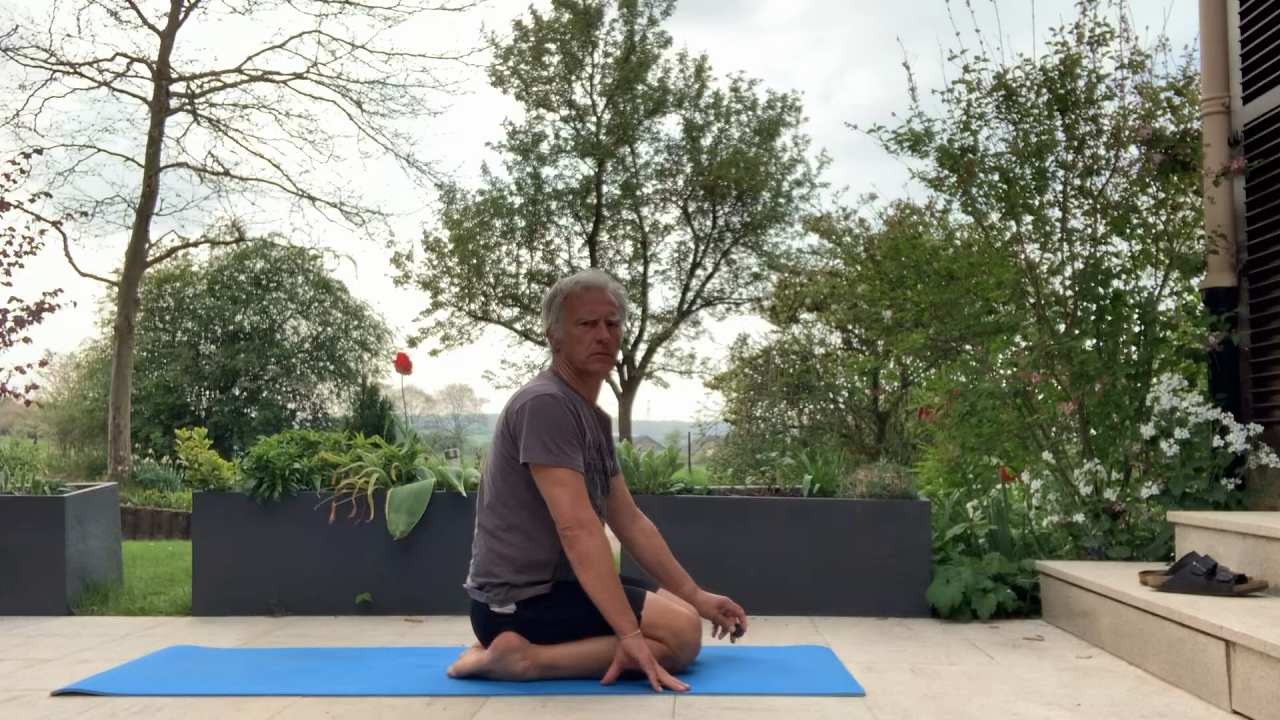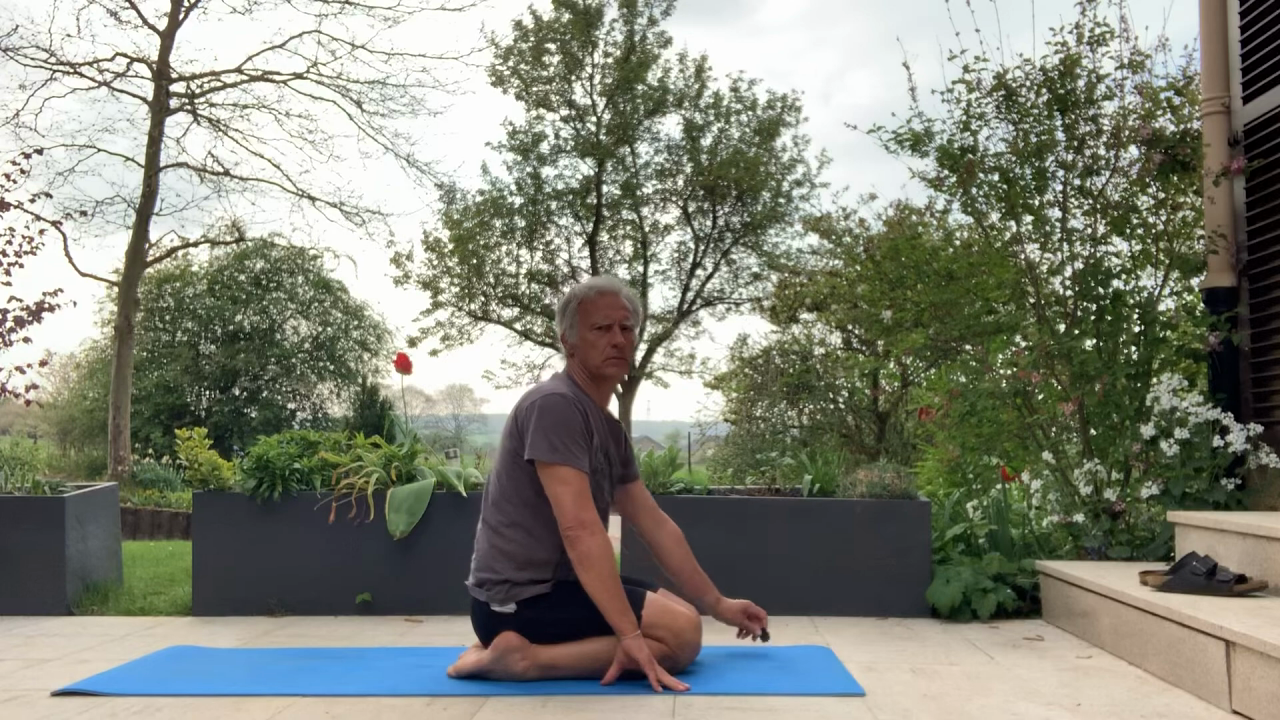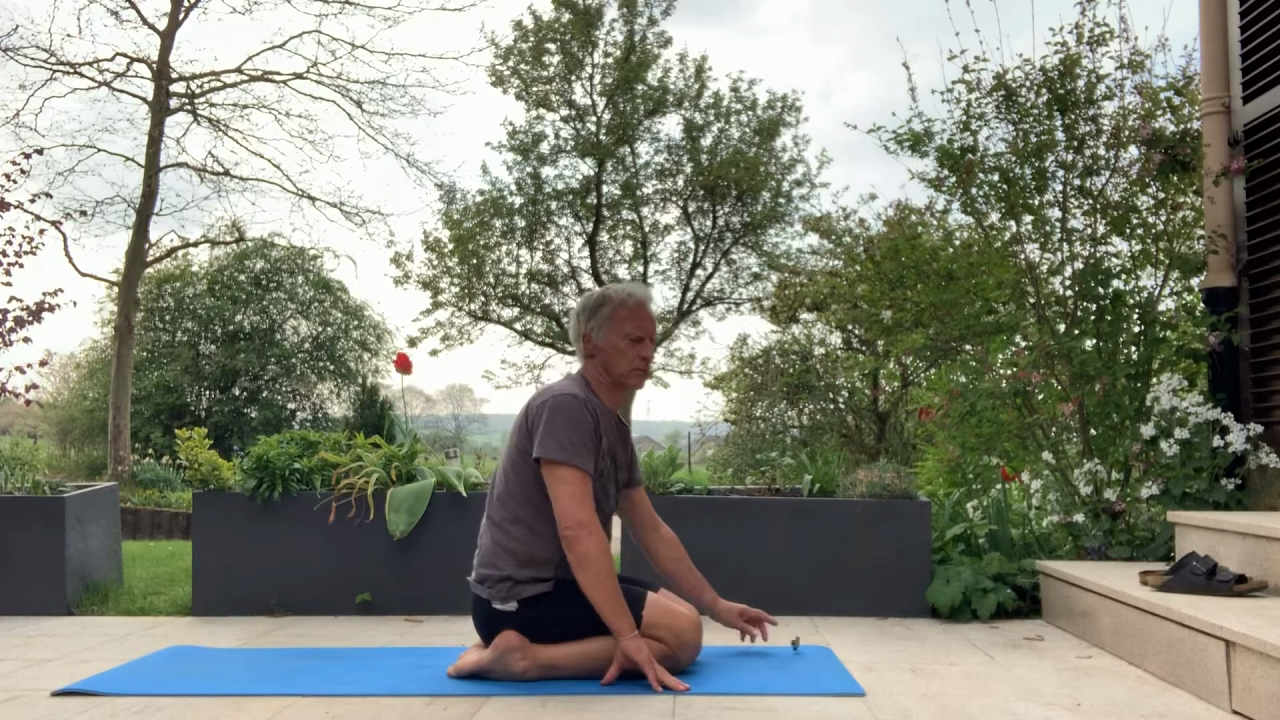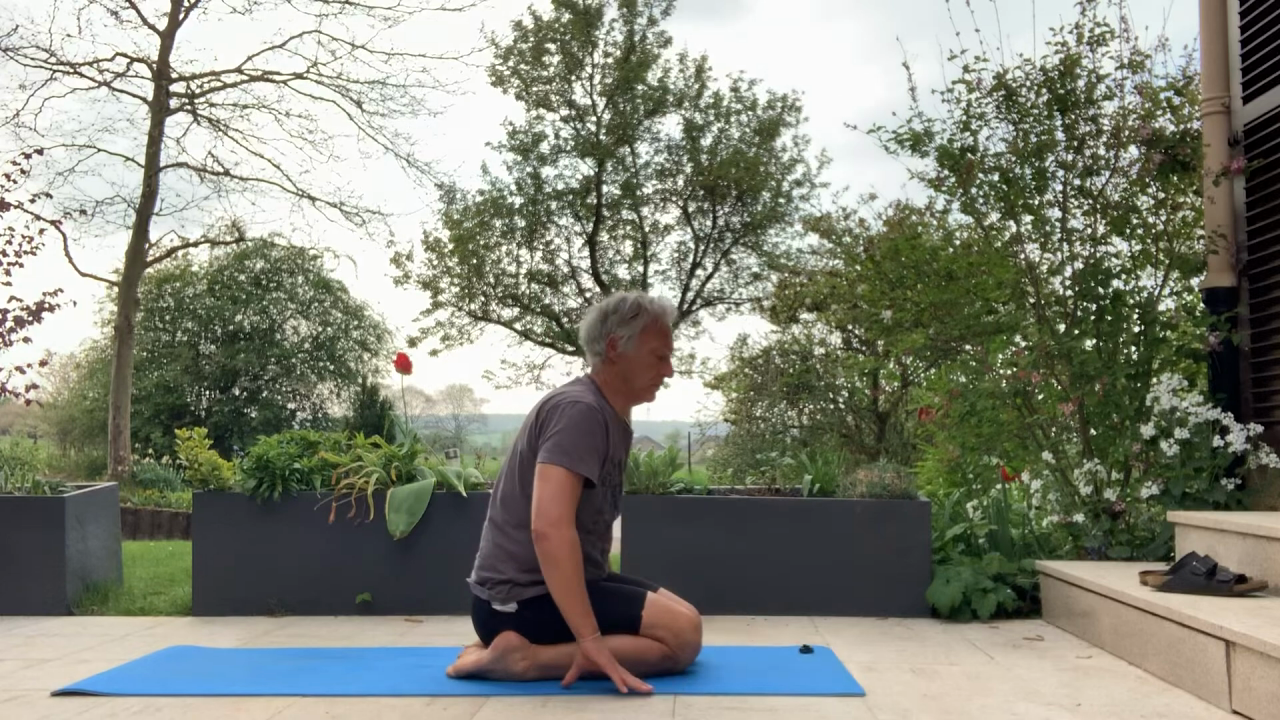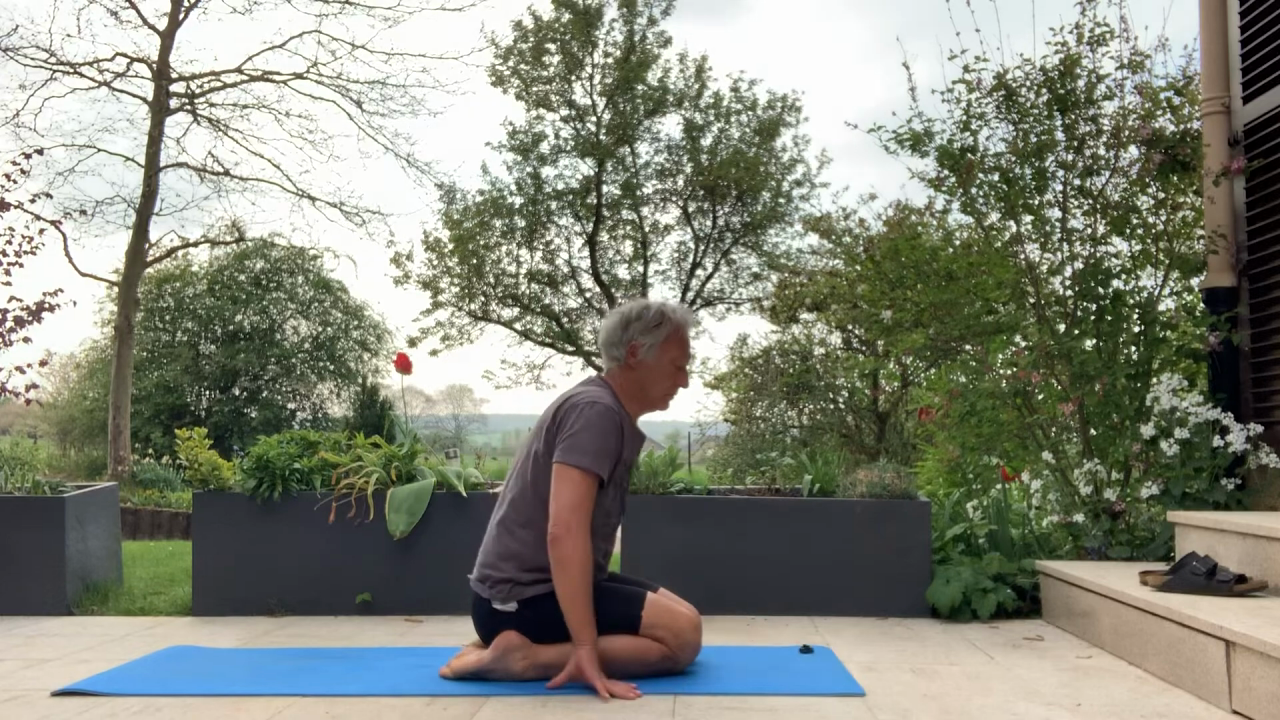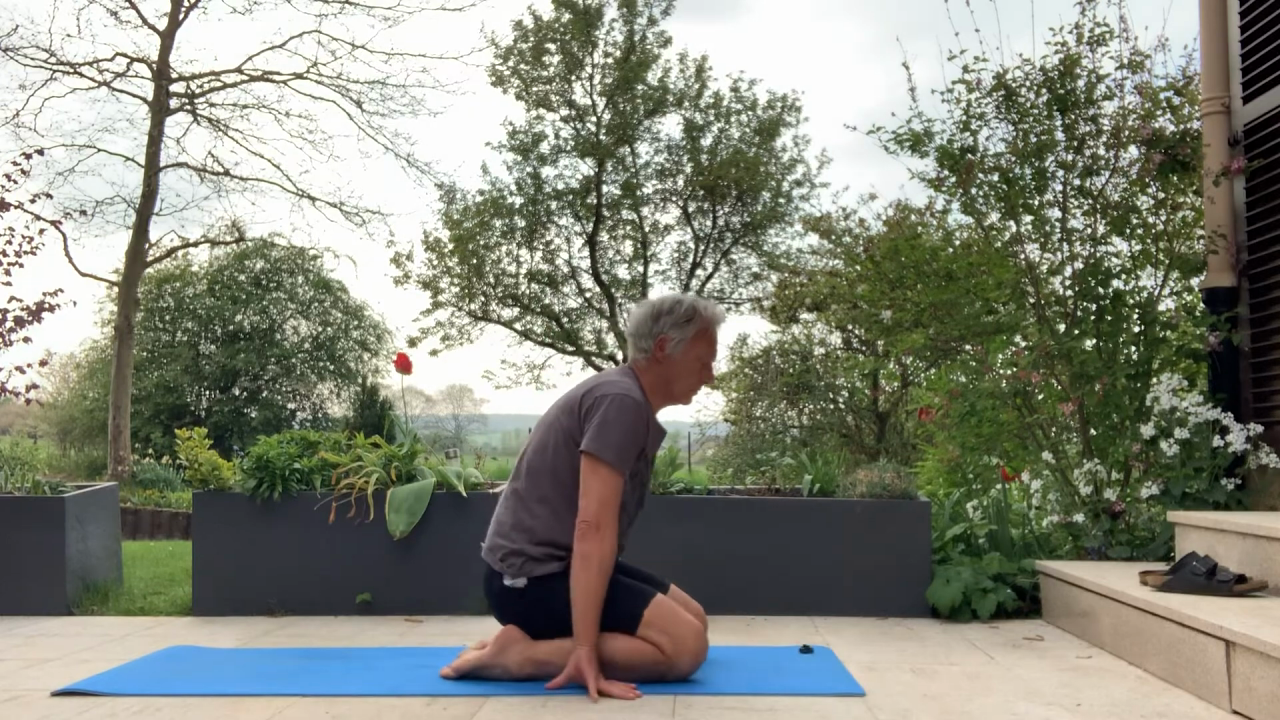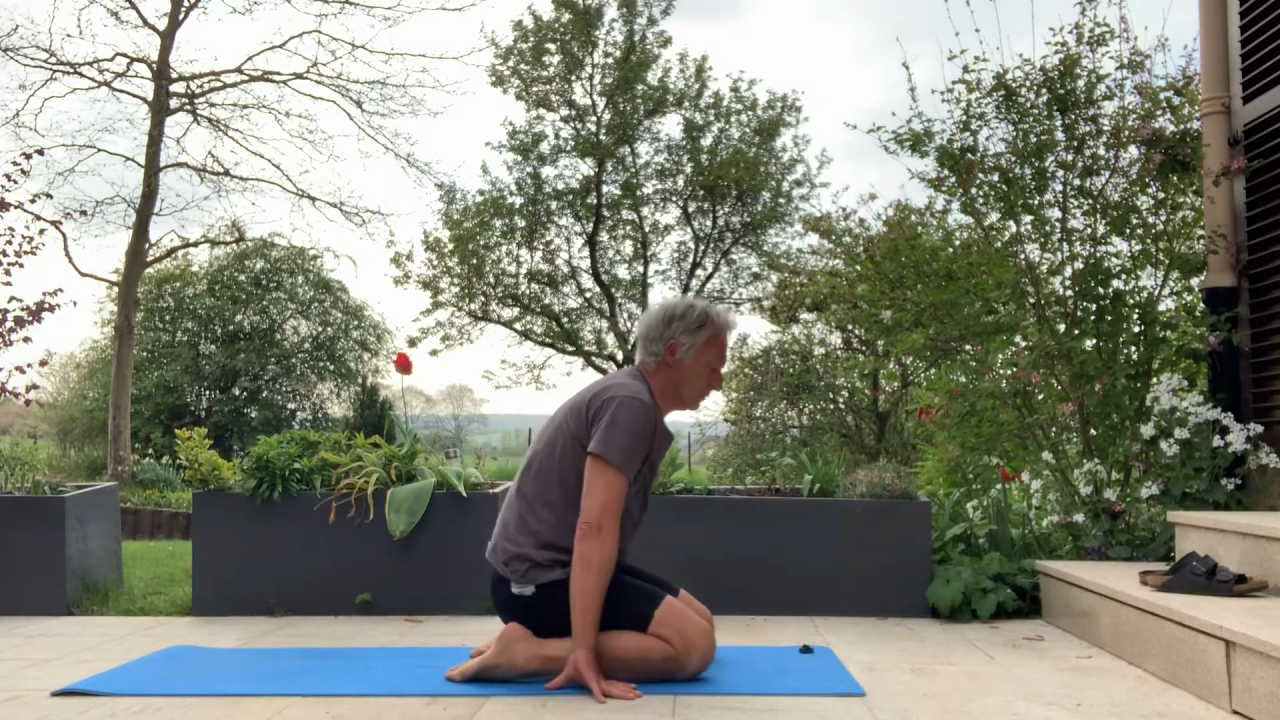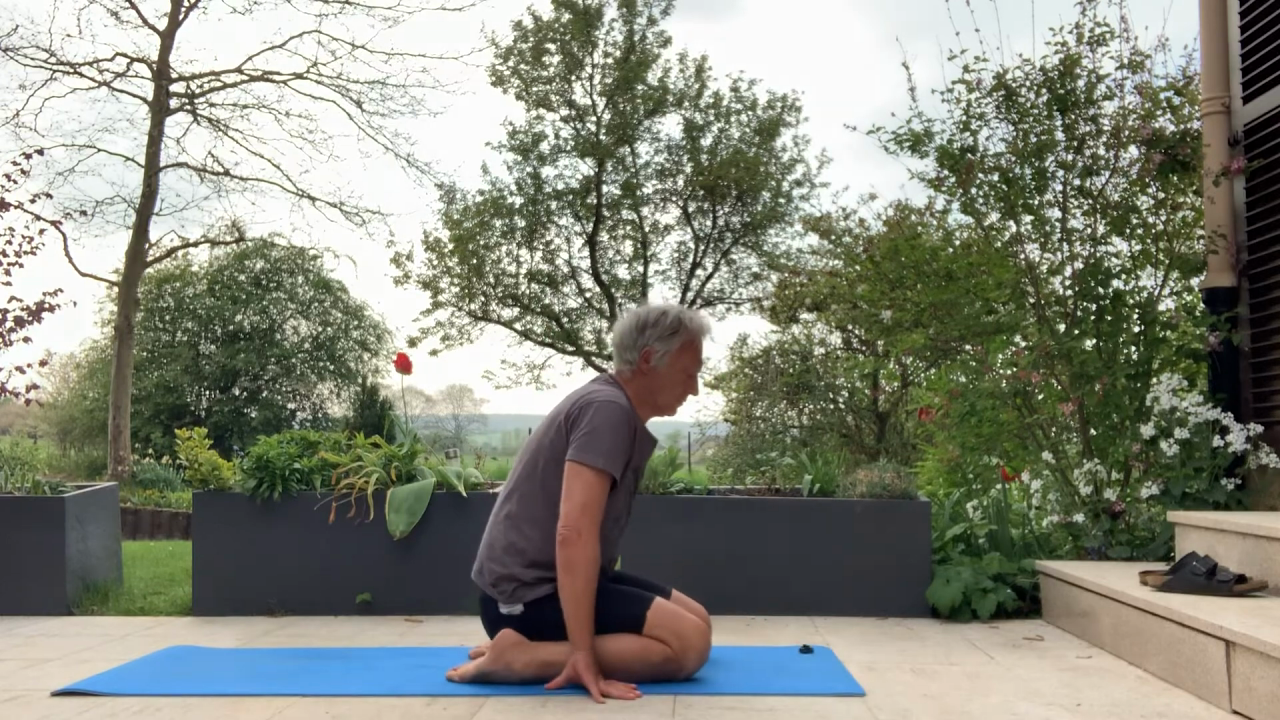
dt=0.3s
person 1, frame 1
left shoulder: (593, 418)
right shoulder: (545, 404)
left elbow: (630, 520)
right elbow: (578, 531)
left wrist: (694, 595)
right wrist: (630, 633)
left hip: (551, 584)
right hip: (520, 600)
left knee: (684, 613)
right knee: (681, 633)
left ankle: (529, 643)
right ankle: (523, 659)
person 1, frame 2
left shoulder: (609, 428)
right shoulder: (555, 405)
left elbow: (655, 524)
right elbow: (580, 530)
left wrist: (717, 604)
right wrist: (630, 635)
left hip: (551, 584)
right hip: (519, 598)
left knee: (684, 614)
right knee: (680, 633)
left ankle: (525, 643)
right ankle: (522, 656)
person 1, frame 3
left shoulder: (613, 426)
right shoulder: (568, 406)
left elbow: (650, 529)
right elbow: (578, 531)
left wrist: (716, 603)
right wrist: (627, 635)
left hip: (552, 584)
right hip: (521, 598)
left knee: (683, 615)
right knee: (682, 633)
left ankle: (518, 643)
right ankle: (522, 657)
person 1, frame 4
left shoulder: (610, 419)
right shoulder: (579, 411)
right elbow: (549, 528)
right wrist: (590, 640)
left hip: (552, 587)
right hip: (522, 599)
left knee: (682, 614)
right knee: (681, 633)
left ankle: (521, 644)
right ankle: (524, 656)
person 1, frame 5
left shoulder: (609, 412)
right shoulder: (596, 410)
right elbow: (565, 533)
right wrist: (586, 649)
left hip: (546, 585)
right hip: (521, 597)
left knee: (685, 619)
right knee: (681, 636)
left ankle: (522, 643)
right ankle: (523, 657)
person 1, frame 6
left shoulder: (623, 397)
right shoulder: (621, 401)
right elbow: (593, 528)
right wrist: (586, 650)
left hip: (557, 566)
right hip: (530, 576)
left knee: (693, 619)
right knee: (683, 647)
left ankle: (531, 638)
right ankle: (518, 653)
person 1, frame 7
left shoulder: (629, 397)
right shoulder: (629, 404)
right elbow: (594, 529)
right wrist: (584, 650)
left hip: (561, 569)
right hip: (538, 581)
left knee: (700, 622)
right knee: (693, 645)
left ankle: (534, 638)
right ankle: (526, 651)
person 1, frame 8
left shoulder: (613, 407)
right shoulder: (609, 410)
right elbow: (573, 534)
right wrist: (583, 653)
left hip: (554, 582)
right hip: (527, 596)
left knee: (696, 620)
right knee: (688, 643)
left ankle: (531, 642)
right ankle: (522, 656)
